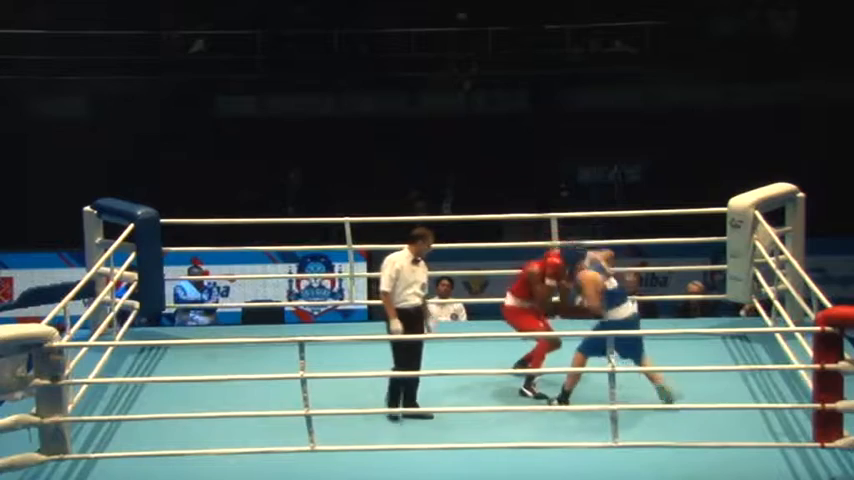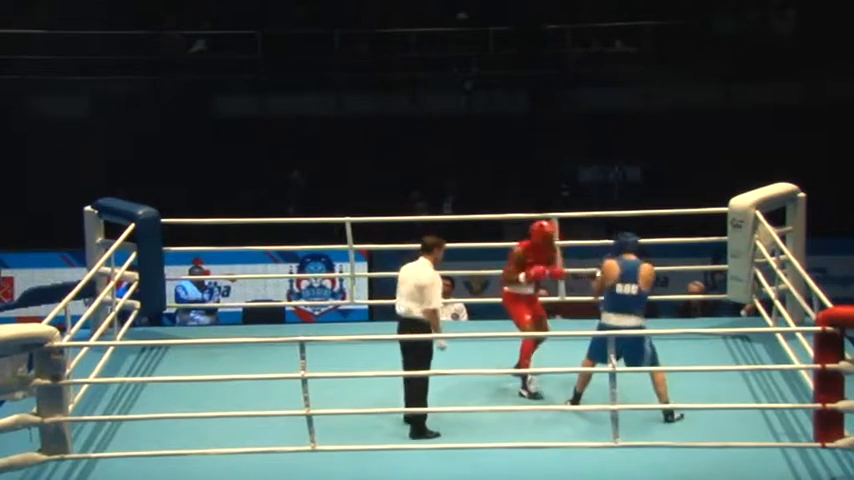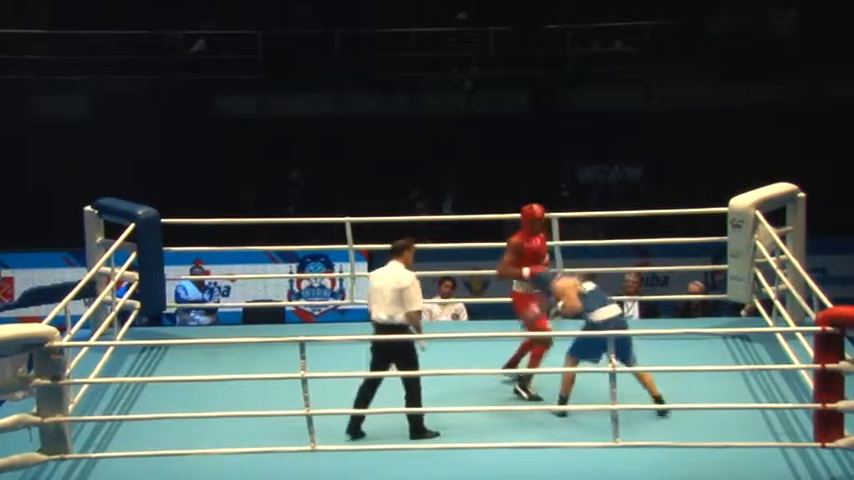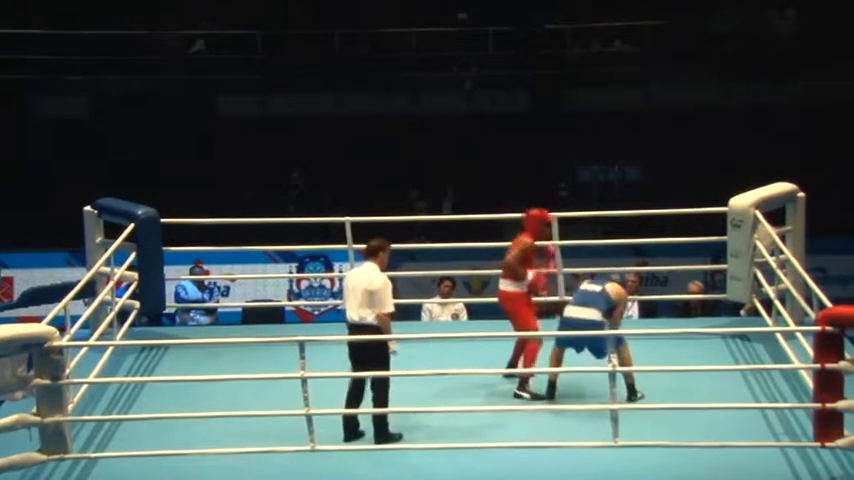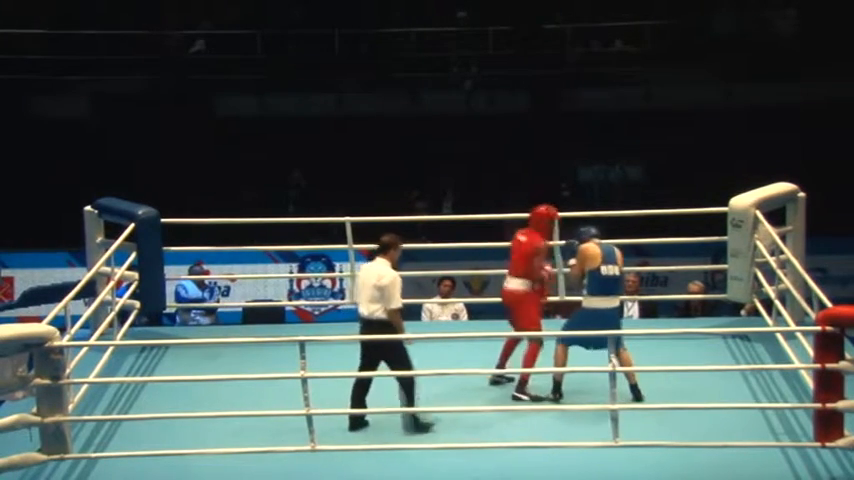
dt=0.7s
person 1, frame 1
left shoulder: (421, 265)
right shoulder: (394, 261)
right elbow: (385, 292)
left wrist: (427, 319)
right wrist: (393, 319)
left hip: (415, 316)
right hip: (400, 316)
left knee: (414, 365)
right knee: (402, 364)
left ankle: (410, 406)
right ankle: (393, 405)
person 1, frame 2
left shoulder: (407, 268)
right shoulder: (431, 275)
right elbow: (431, 310)
right wrist: (439, 336)
left hip: (404, 325)
right hip: (417, 328)
left knee: (411, 372)
right knee: (420, 377)
left ankle: (411, 413)
right ankle: (418, 428)
person 1, frame 3
left shoulder: (375, 275)
right shoulder: (407, 277)
left elbow: (372, 307)
right elbow: (412, 313)
right wrist: (420, 335)
left hip: (379, 334)
right hip: (398, 335)
left knee: (372, 380)
right knee: (411, 383)
left ankle: (354, 426)
right ankle: (417, 429)
person 1, frame 4
left shoulder: (350, 275)
right shoulder: (380, 279)
left elbow: (348, 306)
right elbow: (383, 316)
right wrist: (390, 340)
left hip: (354, 333)
right hip: (373, 335)
left knee: (357, 382)
right knee: (380, 386)
left ankle: (350, 430)
right ankle: (381, 433)
person 1, frame 5
left shoulder: (364, 269)
right shoulder: (390, 275)
right elbow: (392, 311)
right wrist: (402, 333)
left hip: (366, 327)
right hip: (383, 329)
left knee: (364, 374)
right knee: (405, 373)
left ankle: (356, 419)
right ankle: (412, 419)
person 2, frame 1
left shoulder: (556, 272)
right shoulder: (535, 271)
left elbow: (566, 299)
right elbow: (543, 301)
right wrist: (551, 279)
left hip: (529, 308)
right hip: (514, 309)
left knee: (554, 342)
right knee: (547, 338)
left ankle: (521, 364)
right ankle: (528, 385)
person 2, frame 2
left shoulder: (550, 250)
right shoulder: (520, 251)
left elbow: (553, 271)
right elbow: (506, 279)
left wrist: (556, 272)
right wrist: (526, 276)
left hip: (531, 295)
right hip: (513, 296)
left knee: (543, 332)
right knee: (530, 332)
left ankle: (521, 366)
right ankle: (526, 385)
person 2, frame 3
left shoulder: (540, 238)
right shoulder: (517, 242)
left elbow: (543, 265)
right elbow: (503, 271)
left wrist: (541, 253)
right wrist: (528, 272)
left hip: (536, 293)
right hip: (524, 295)
left knee: (535, 336)
right knee: (545, 338)
left ankle: (510, 366)
right ankle: (524, 384)
person 2, frame 4
left shoulder: (526, 241)
right shoulder: (526, 241)
right elbow: (509, 263)
right wrist: (532, 277)
left hip: (519, 292)
right hip: (512, 294)
left knee: (527, 332)
right knee: (534, 337)
left ankle: (512, 367)
right ankle: (522, 386)
person 2, frame 5
left shoulder: (520, 234)
right shoulder: (539, 243)
right elbow: (537, 273)
left wrist: (545, 270)
right wrist: (546, 274)
left hip: (510, 290)
right hip: (522, 293)
left knee: (518, 333)
right knee: (535, 340)
left ankle: (498, 373)
right ankle: (521, 389)
person 3, frame 1
left shoulder: (584, 276)
right shoulder: (593, 258)
left elbow: (596, 307)
right elbow: (609, 254)
left wrist: (581, 301)
left hip: (615, 321)
right hip: (630, 314)
left knee: (580, 355)
right knee: (640, 359)
left ankle: (563, 398)
right ankle: (664, 391)
person 3, frame 2
left shoulder: (609, 265)
right shoulder: (647, 270)
left elbow: (596, 292)
left hip: (609, 325)
right hip: (635, 327)
left knee: (590, 360)
right knee: (654, 367)
left ankle: (575, 400)
right ankle: (668, 411)
person 3, frame 3
left shoulder: (560, 285)
right shoulder: (573, 281)
left elbow: (576, 307)
left wrist: (562, 307)
left hip: (600, 324)
right hip: (619, 318)
left knee: (572, 359)
right knee: (630, 363)
left ankle: (562, 405)
right ankle: (660, 403)
person 3, frame 4
left shoulder: (586, 282)
right shoulder: (619, 291)
right elbow: (615, 323)
left hip: (569, 320)
right hip: (593, 323)
left knee: (558, 347)
right knee: (621, 346)
left ankle: (550, 391)
right ankle: (632, 392)
person 3, frame 5
left shoulder: (585, 248)
right shoulder: (616, 251)
left elbow: (575, 279)
left wrist: (573, 262)
left hip: (591, 309)
right hip: (613, 309)
left knee: (563, 343)
right knee: (618, 348)
left ankle: (557, 389)
right ankle: (636, 391)
